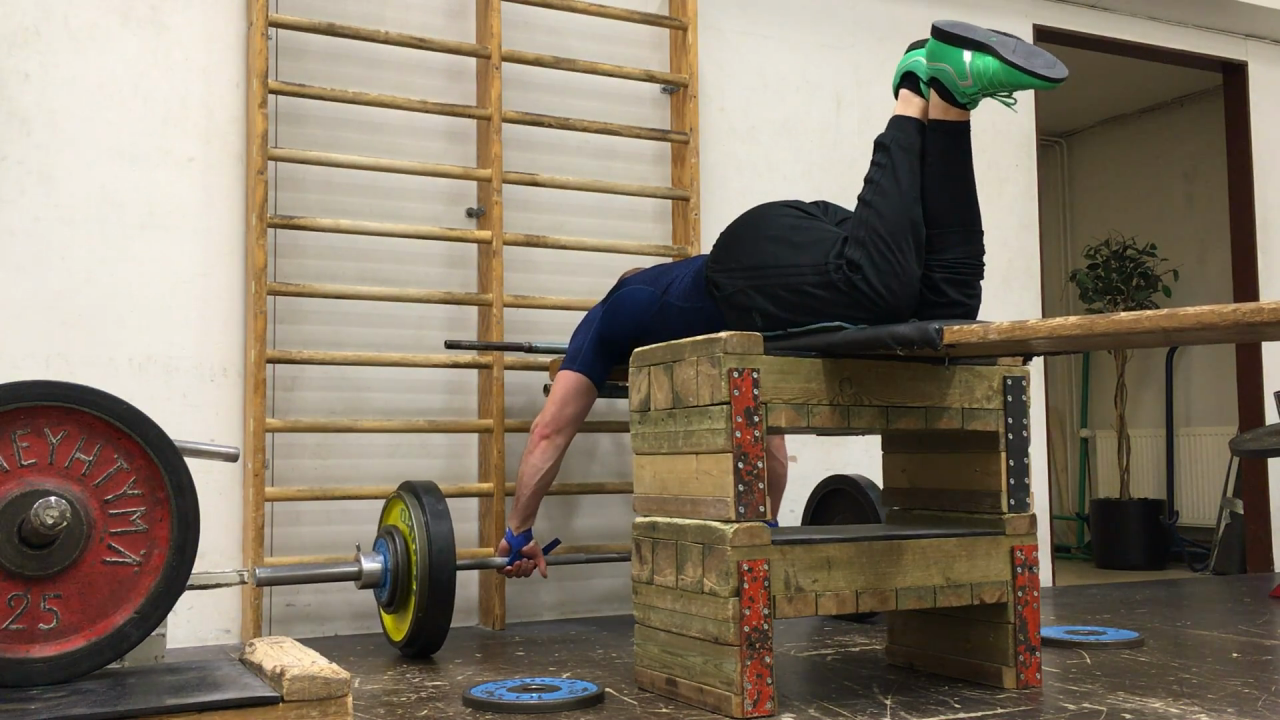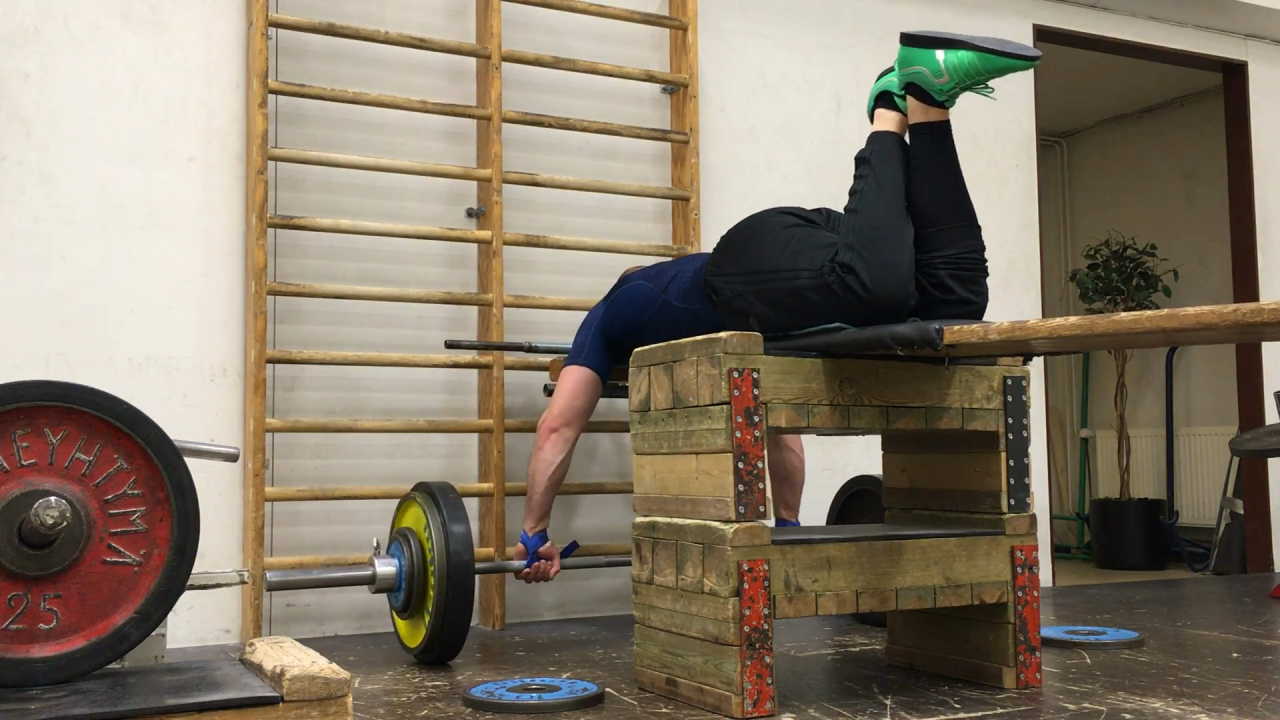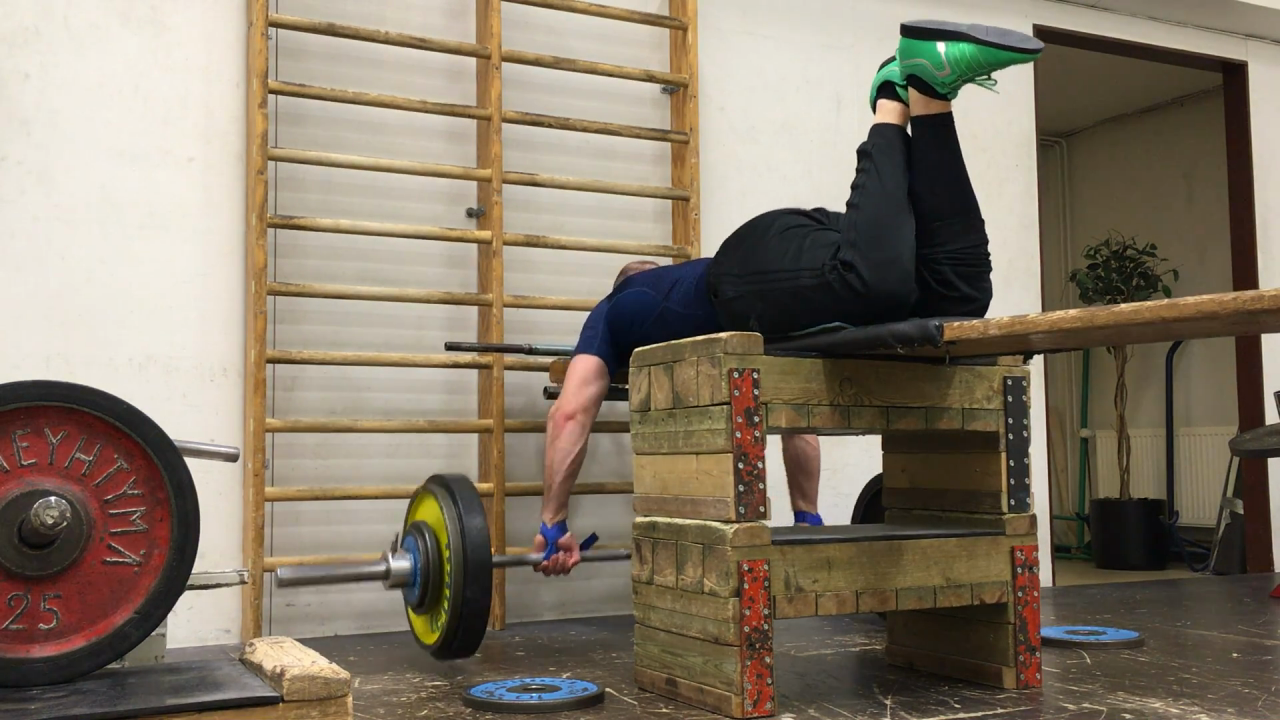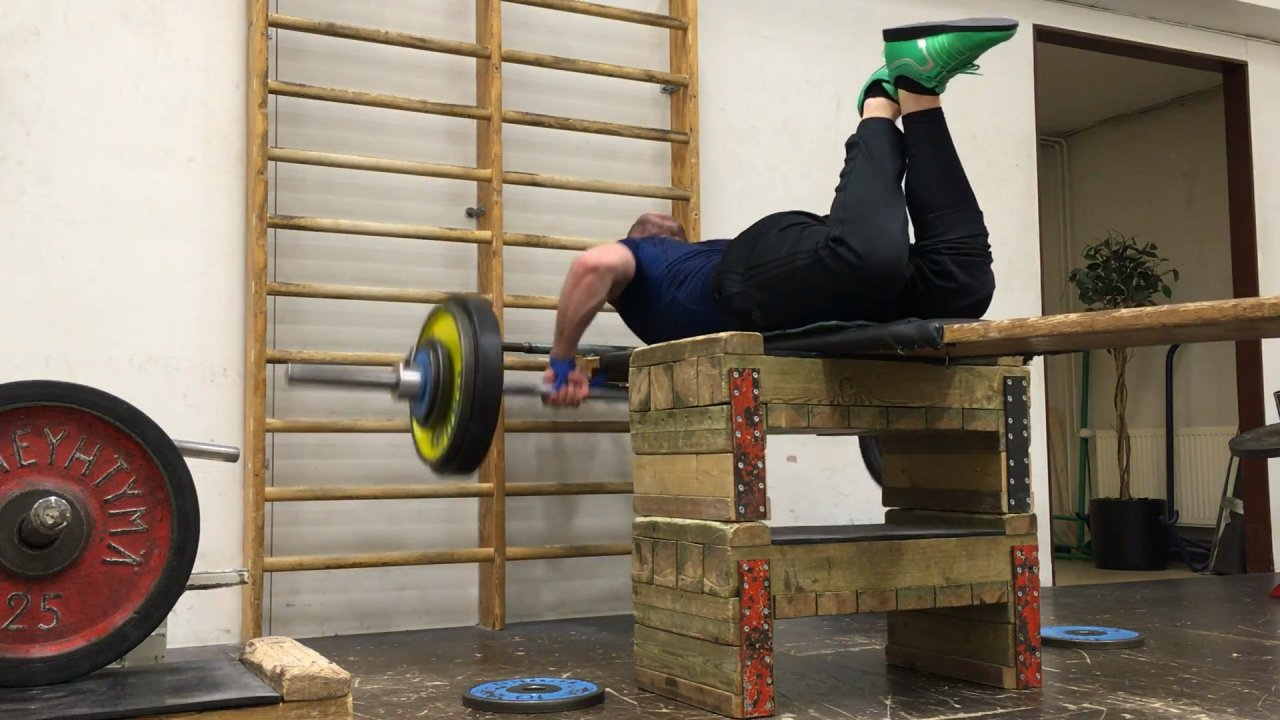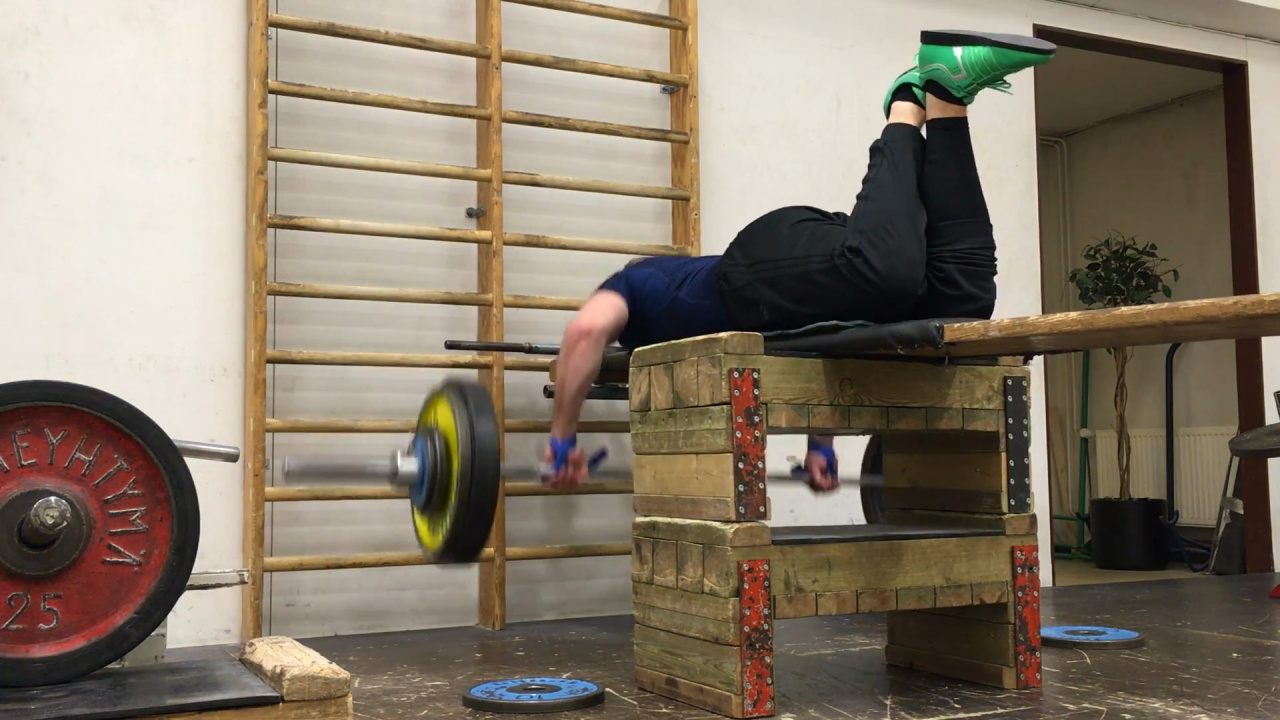
dt=0.4s
person 1, frame 1
left shoulder: (608, 319)
left elbow: (550, 430)
right elbow: (767, 429)
left wrist: (520, 533)
right wrist: (766, 525)
left hip: (755, 262)
right hip: (805, 236)
left knee: (879, 287)
right knee: (947, 305)
left ankle: (915, 97)
right ankle: (945, 95)
person 1, frame 2
left shoulder: (612, 315)
right shoulder: (733, 334)
left elbow: (559, 425)
left wrist: (535, 535)
right wrist: (788, 525)
left hip: (754, 267)
left knee: (874, 284)
right knee: (955, 299)
left ankle: (890, 115)
right ankle: (923, 96)
person 1, frame 3
left shoulder: (614, 313)
left elbow: (570, 414)
left wrist: (553, 525)
right wrist: (807, 515)
left hip: (758, 271)
left knee: (876, 280)
right knee: (959, 294)
left ankle: (892, 103)
right ankle: (923, 91)
person 1, frame 4
left shoulder: (635, 259)
right shoulder: (698, 261)
left elbow: (596, 266)
left wrist: (562, 361)
left hip: (755, 290)
right knee: (962, 280)
left ankle: (882, 102)
person 1, frame 5
left shoulder: (630, 285)
left elbow: (586, 328)
left wrist: (563, 438)
right wrist: (820, 441)
left hip: (770, 263)
left knee: (885, 270)
right knee: (963, 293)
left ankle: (908, 105)
right ankle: (942, 95)
